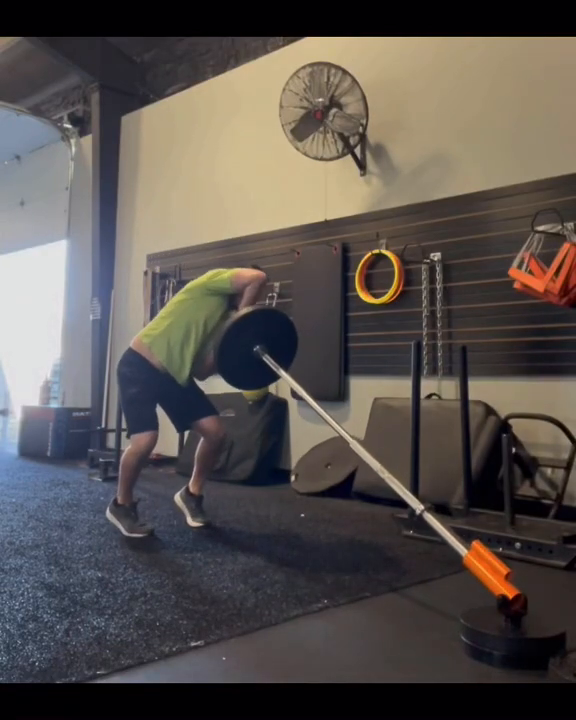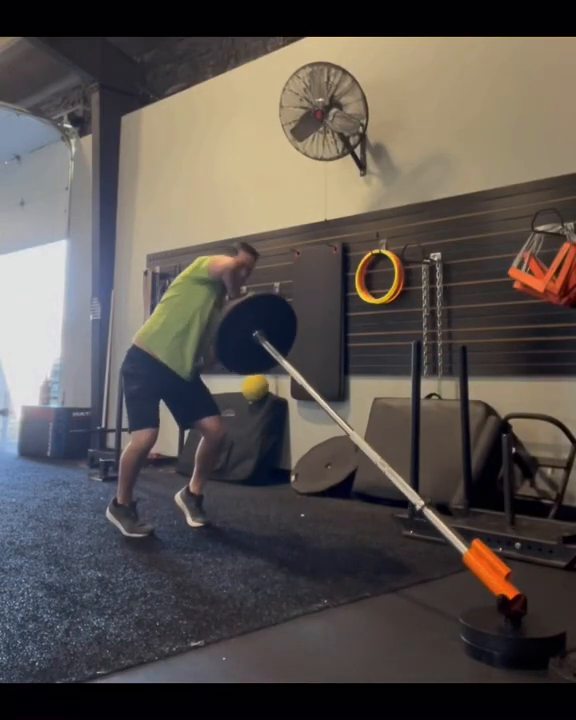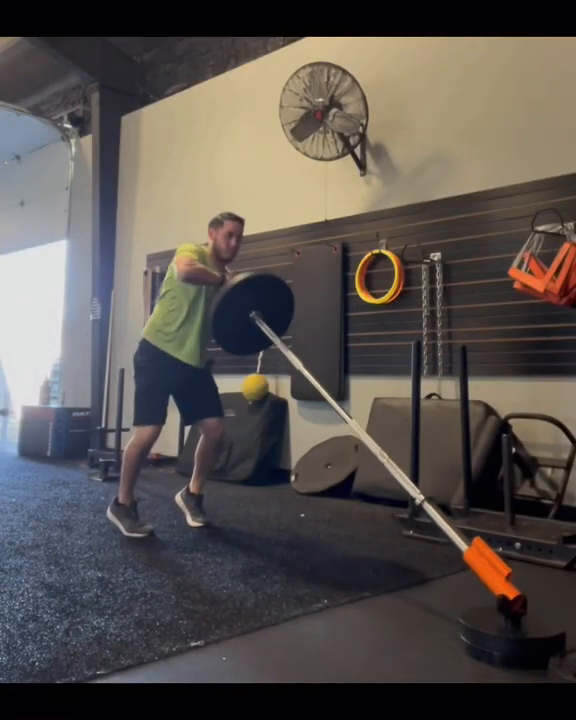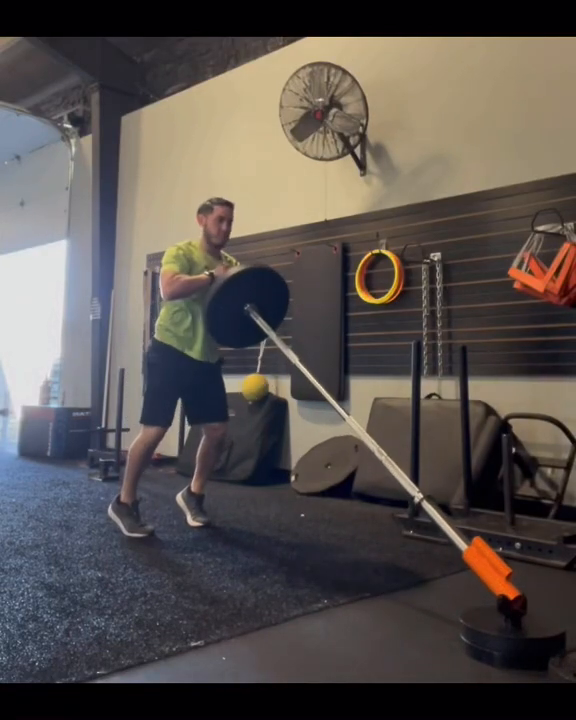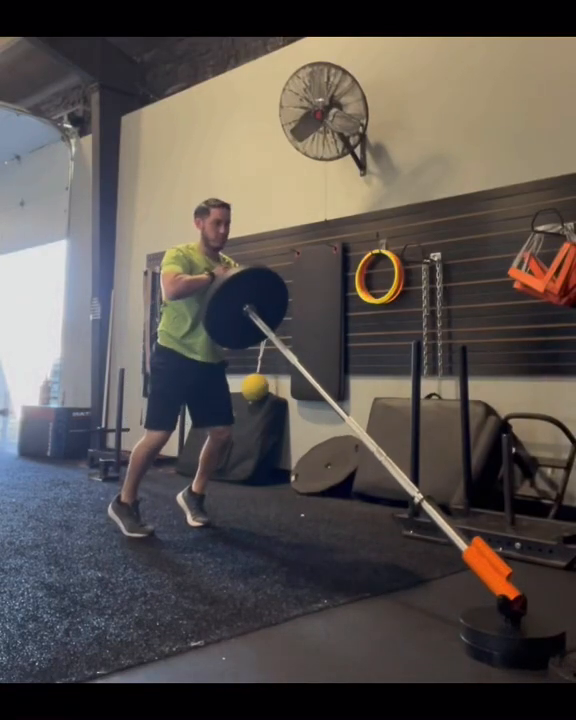
dt=0.2s
person 1, frame 1
left shoulder: (222, 319)
right shoulder: (212, 282)
left elbow: (201, 371)
right elbow: (257, 277)
left hip: (175, 375)
right hip: (140, 366)
left knee: (215, 432)
right knee: (144, 440)
left ankle: (191, 495)
right ankle: (121, 506)
person 1, frame 2
left shoulder: (220, 304)
right shoulder: (202, 269)
left elbow: (208, 356)
right elbow: (227, 266)
right wrist: (235, 298)
left hip: (181, 369)
right hip: (145, 362)
left knee: (215, 431)
right knee: (145, 437)
left ankle: (192, 495)
right ankle: (121, 505)
person 1, frame 3
left shoulder: (225, 279)
right shoulder: (192, 253)
right elbow: (184, 272)
right wrist: (220, 279)
left hip: (193, 361)
right hip: (157, 354)
left knee: (215, 430)
right knee: (148, 431)
left ankle: (192, 495)
right ankle: (122, 504)
person 1, frame 4
left shoulder: (231, 264)
right shoulder: (181, 251)
right elbow: (169, 290)
right wrist: (211, 276)
left hip: (205, 358)
right hip: (169, 353)
left knee: (217, 431)
right knee: (154, 431)
left ankle: (193, 495)
right ankle: (124, 503)
person 1, frame 5
left shoulder: (231, 266)
right shoulder: (180, 254)
right elbow: (172, 290)
right wrist: (211, 276)
left hip: (210, 360)
right hip: (174, 357)
left knee: (222, 433)
right knee: (158, 435)
left ankle: (194, 495)
right ankle: (124, 503)
